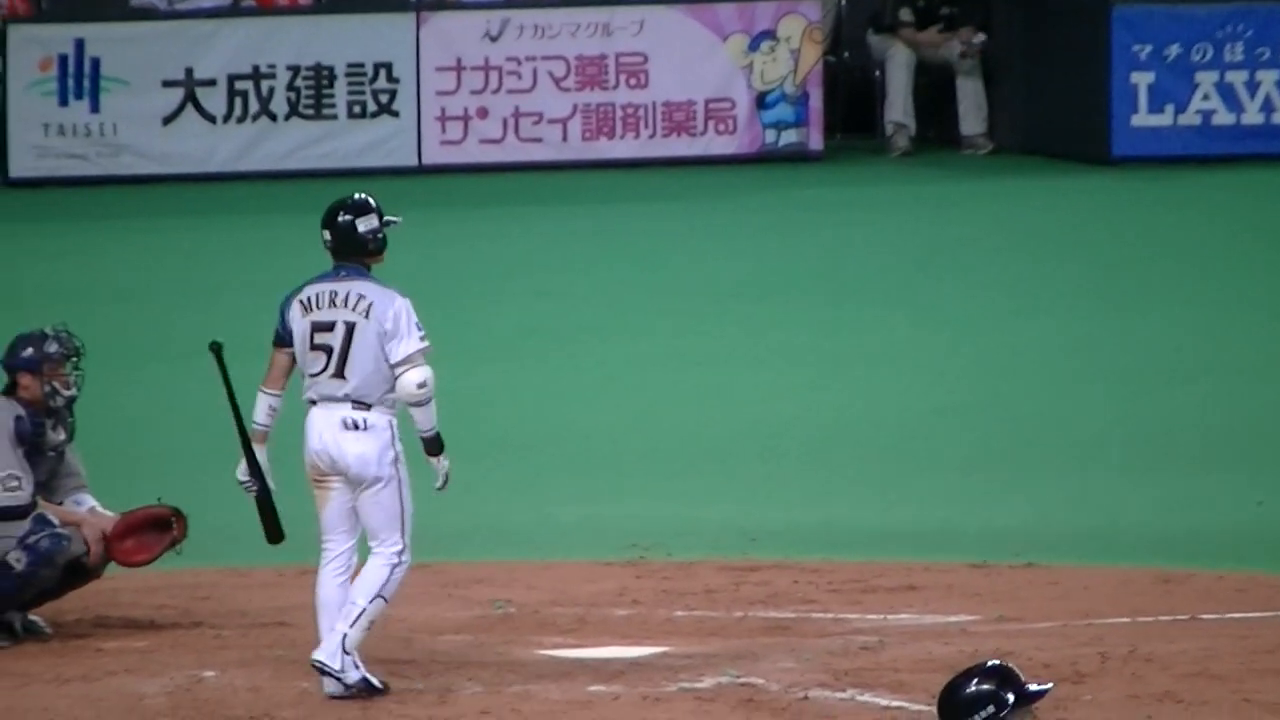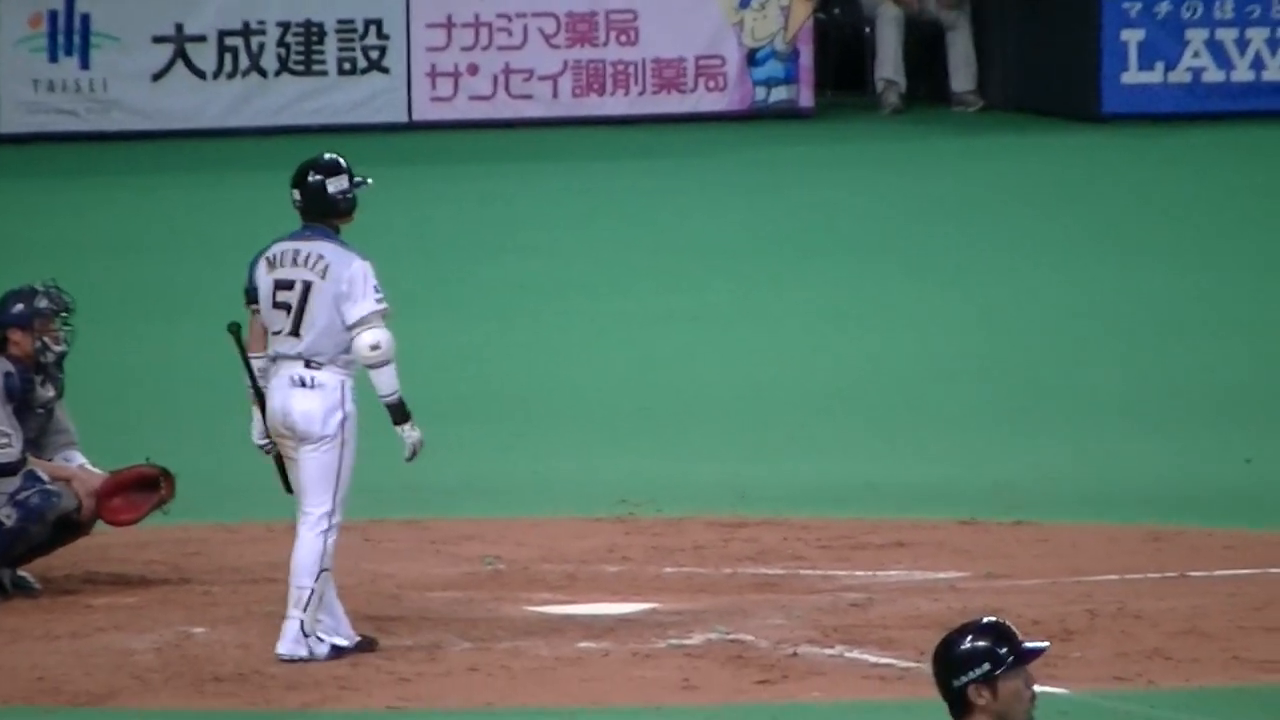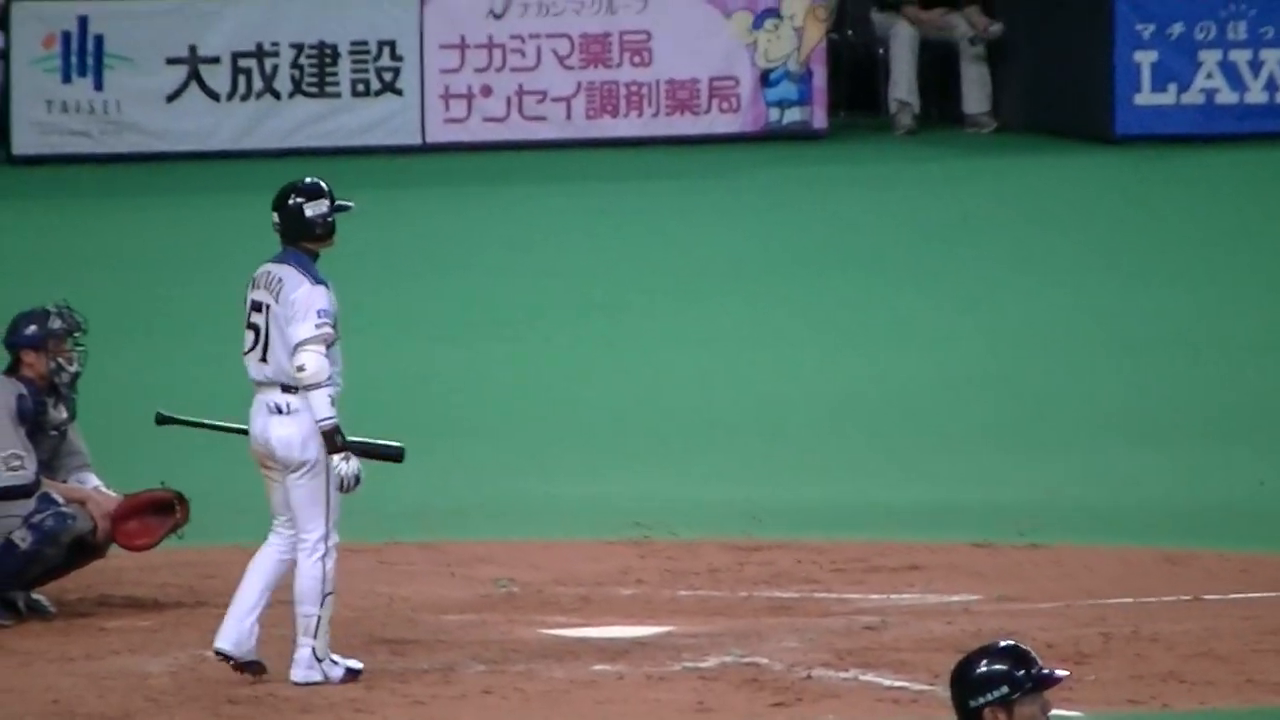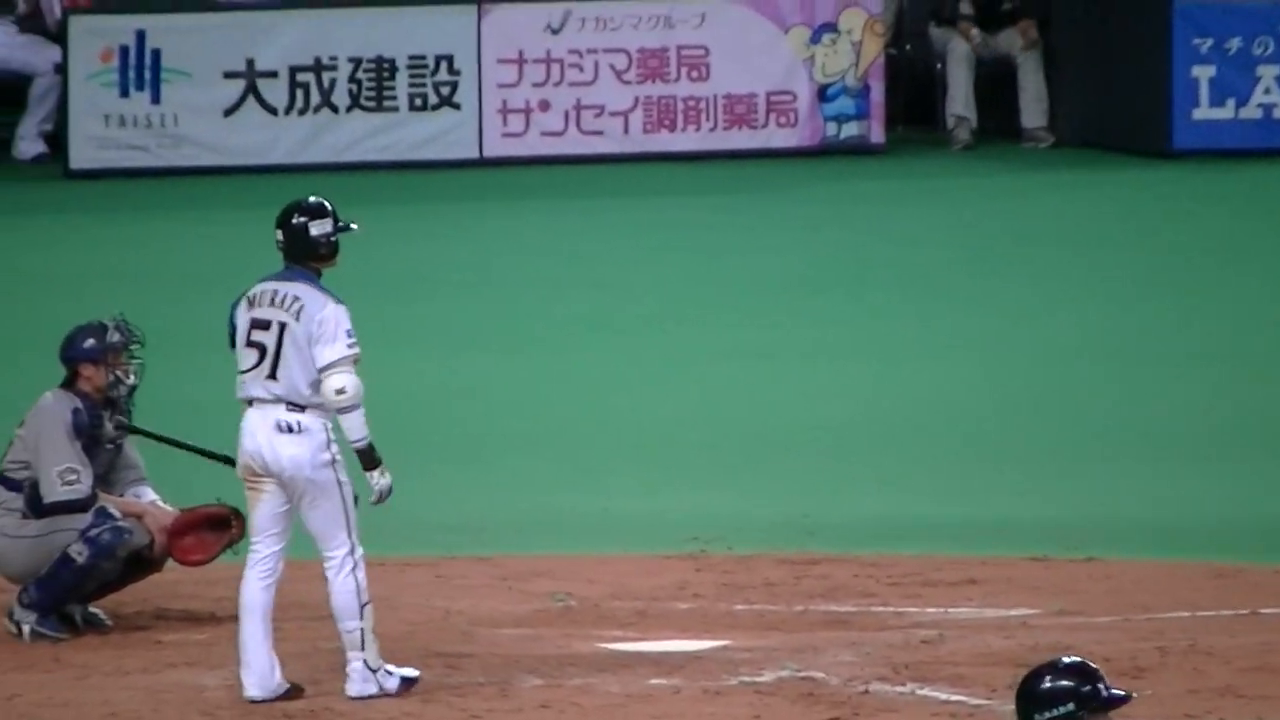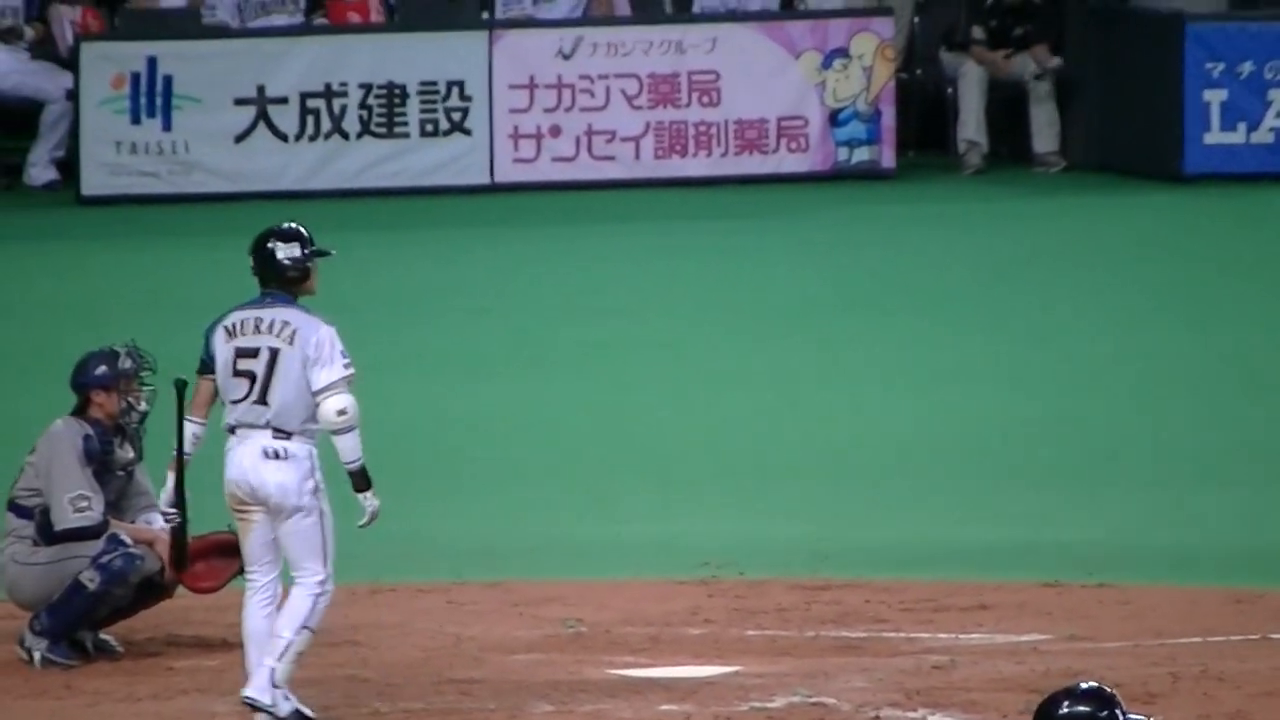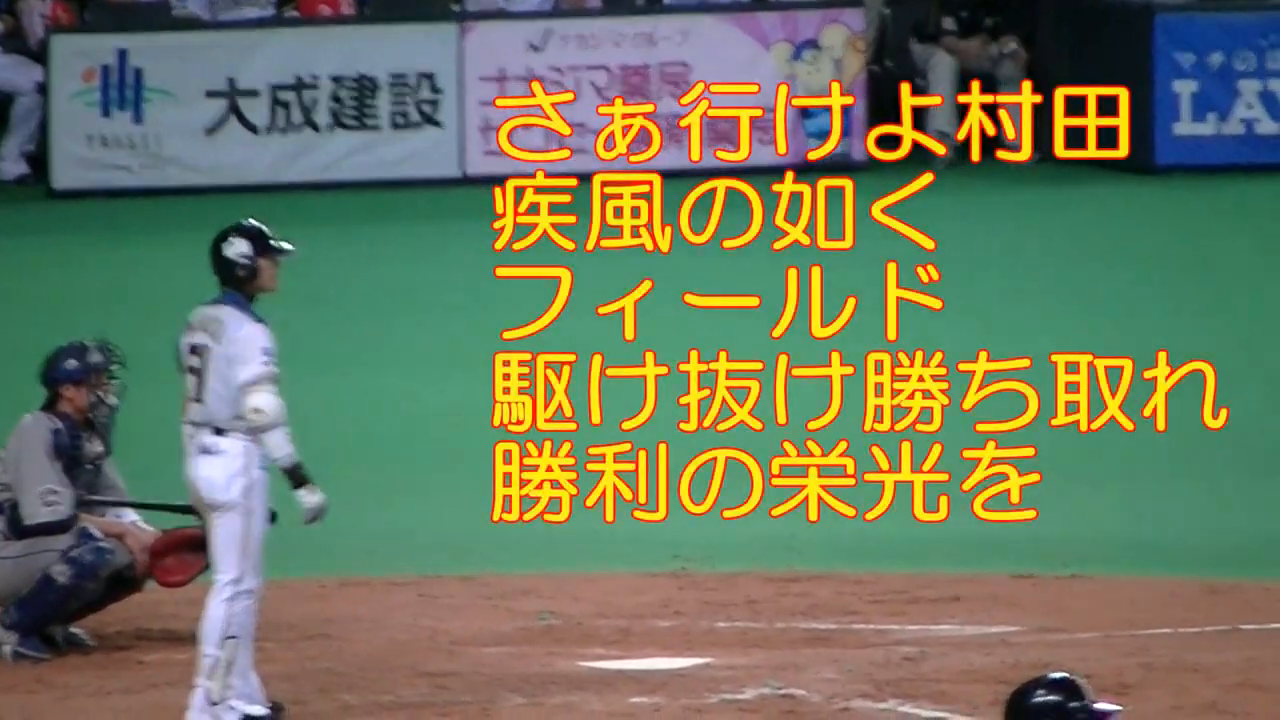
dt=0.5s
person 1, frame 1
left shoulder: (299, 300)
right shoulder: (390, 303)
left elbow: (274, 378)
right elbow: (415, 386)
left wrist: (255, 447)
right wrist: (435, 448)
left hip: (320, 431)
right hip: (370, 435)
left knee: (336, 554)
right knee: (390, 552)
left ankle: (344, 669)
right ankle: (339, 649)
person 1, frame 2
left shoulder: (268, 257)
right shoulder: (349, 265)
left elbow: (256, 340)
right elbow: (373, 348)
left wrist: (258, 413)
right wrist: (402, 417)
left hip: (281, 391)
right hip: (326, 396)
left knee: (312, 516)
right knee: (321, 519)
left ankle: (331, 629)
right ankle: (298, 634)
person 1, frame 3
left shoulder: (262, 277)
right shoulder: (308, 287)
right elbow: (311, 373)
right wrist: (338, 444)
left hip: (263, 416)
right hip: (299, 423)
left knee: (285, 533)
right knee: (317, 542)
left ankle: (235, 637)
right ankle: (312, 658)
person 1, frame 4
left shoulder: (248, 299)
right shoulder: (324, 307)
left elbow: (247, 376)
right elbow: (341, 394)
right wrist: (372, 462)
left hip: (254, 433)
right hip: (303, 438)
left knee: (263, 557)
right knee: (342, 556)
left ankle: (259, 677)
right ankle: (365, 671)
person 1, frame 5
left shoulder: (225, 327)
right shoulder: (314, 331)
left elbow: (200, 405)
right elbow: (338, 416)
left wrist: (178, 474)
right wrist: (363, 484)
left hip: (239, 463)
right hip: (289, 464)
left knee: (260, 584)
right knee: (312, 583)
person 1, frame 6
left shoulder: (198, 321)
right shoulder: (247, 329)
right elbow: (263, 415)
right wrist: (302, 483)
left hip: (202, 459)
right hip: (237, 463)
left knee: (239, 583)
right knee: (235, 585)
person 2, frame 1
left shoulder: (54, 421)
left elbow: (72, 491)
left wrist: (110, 522)
right wrist: (82, 519)
left knee: (100, 541)
right knee: (51, 541)
person 2, frame 2
left shoulder: (45, 377)
left elbow: (62, 447)
left wrist: (94, 478)
right wrist: (72, 475)
left knee: (91, 497)
right knee: (43, 495)
person 2, frame 3
left shoulder: (58, 400)
left elbow: (76, 469)
left wrist: (108, 499)
right wrist: (87, 496)
left knee: (101, 522)
right knee: (58, 517)
person 2, frame 4
left shoulder: (112, 413)
right shoulder: (55, 410)
left elbow: (131, 482)
right elbow: (68, 497)
left wrist: (163, 514)
right wrist: (143, 510)
left hip: (68, 531)
left knee: (156, 537)
right knee: (114, 530)
left ankle: (68, 602)
right ankle: (31, 606)
person 2, frame 5
left shoulder: (122, 440)
right shoulder: (66, 437)
left elbow: (143, 510)
right elbow: (80, 524)
left wrist: (169, 540)
right wrist: (153, 537)
left hip: (76, 557)
right hip: (30, 565)
left knee: (161, 565)
right knee: (125, 556)
left ankle: (78, 629)
right ankle: (42, 634)
person 2, frame 6
left shoulder: (91, 434)
right shoulder: (36, 432)
left elbow: (113, 504)
right elbow: (49, 519)
left wrist: (146, 535)
right wrist: (123, 530)
left hip: (44, 551)
left knee: (135, 560)
right knee: (95, 552)
left ankle: (49, 623)
